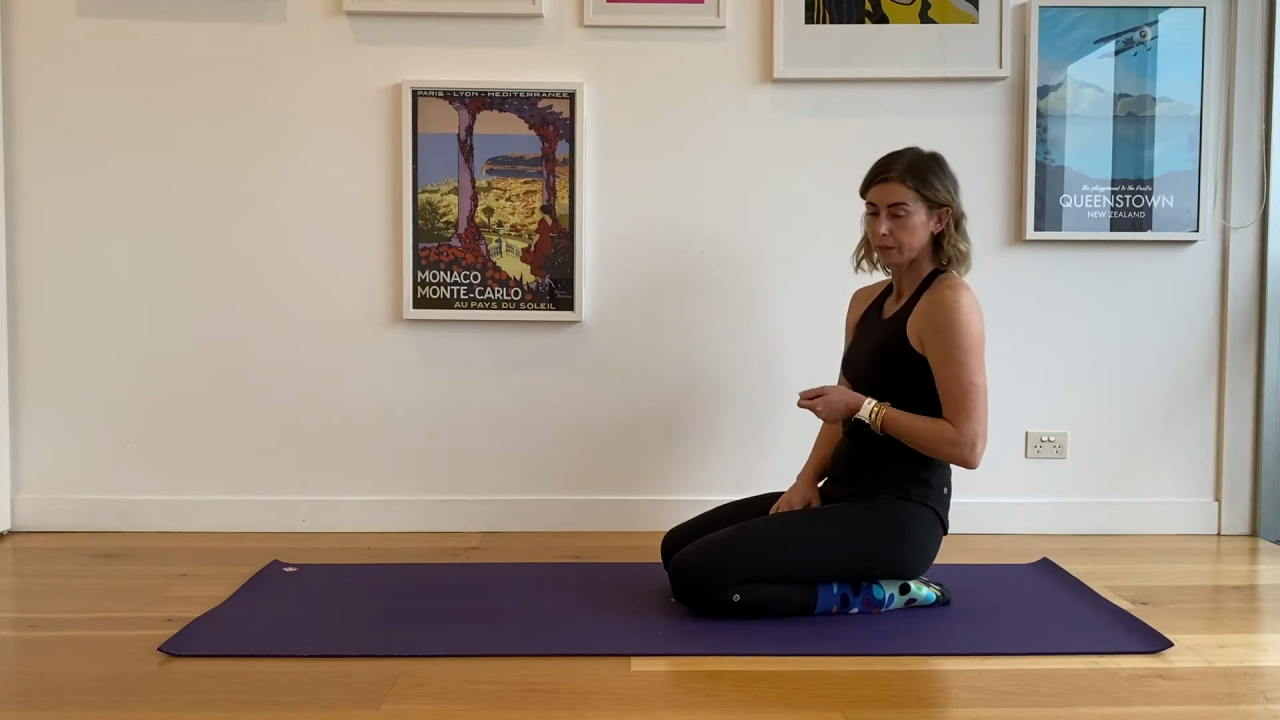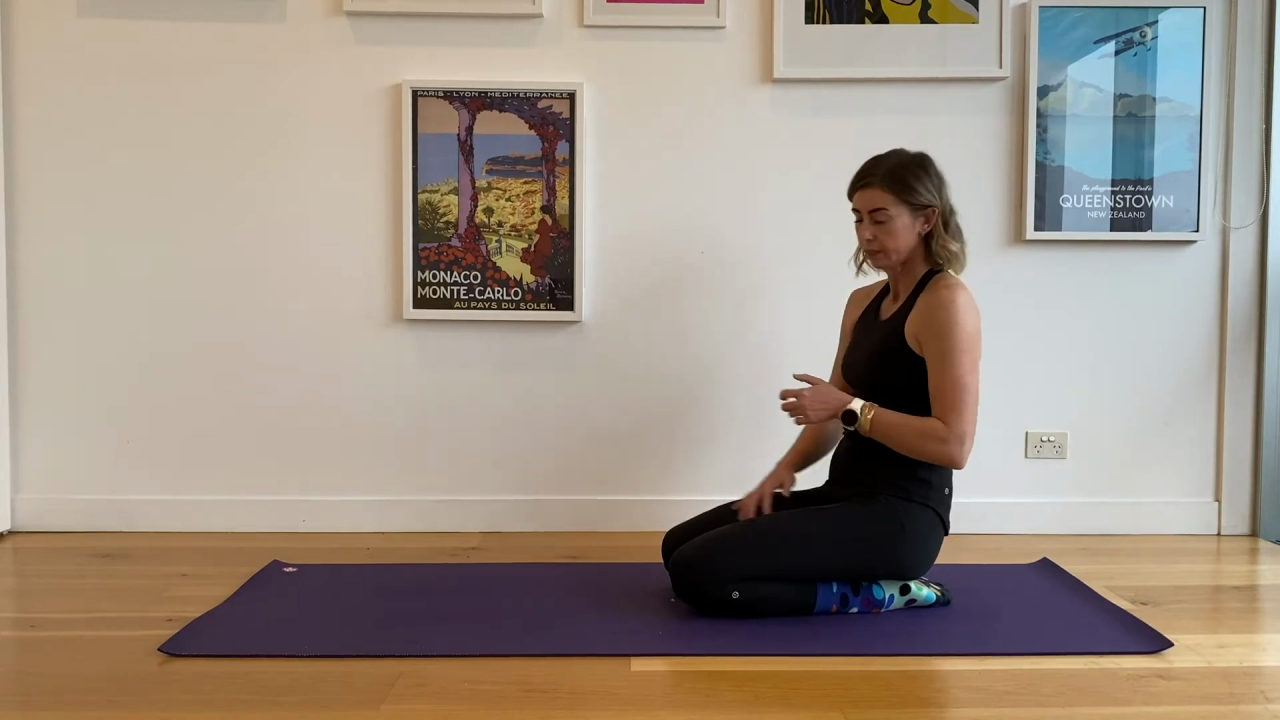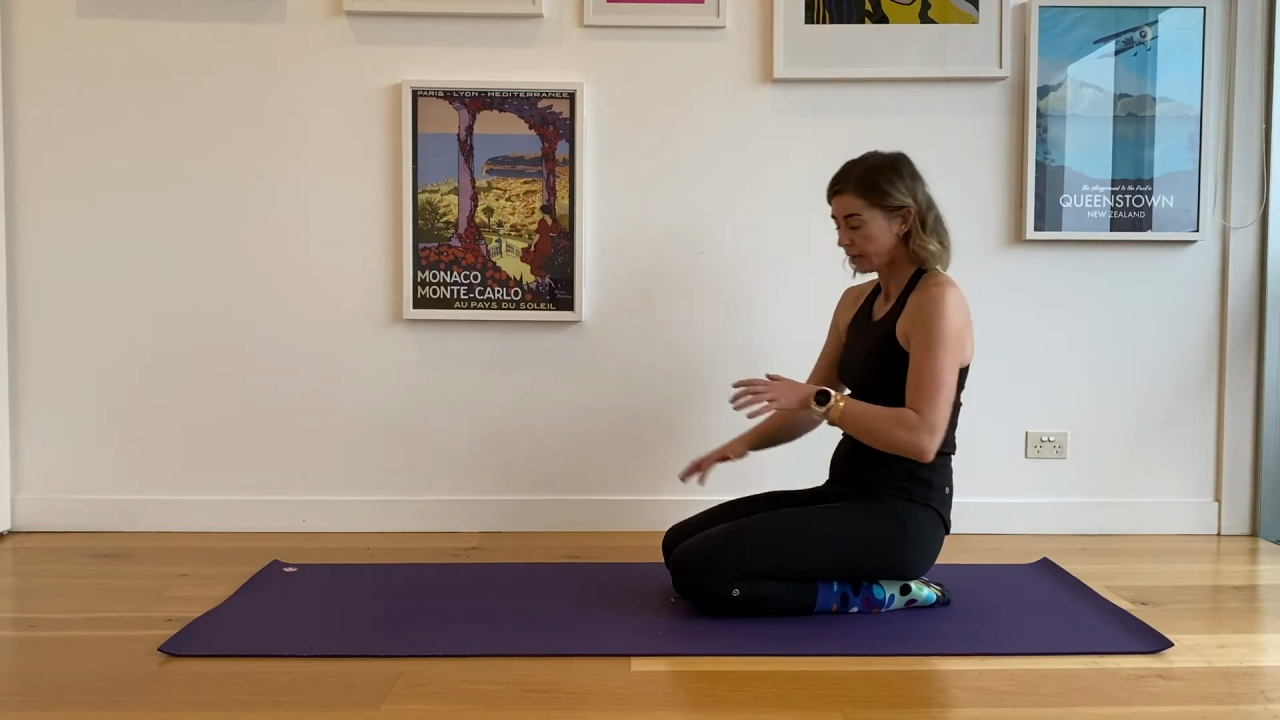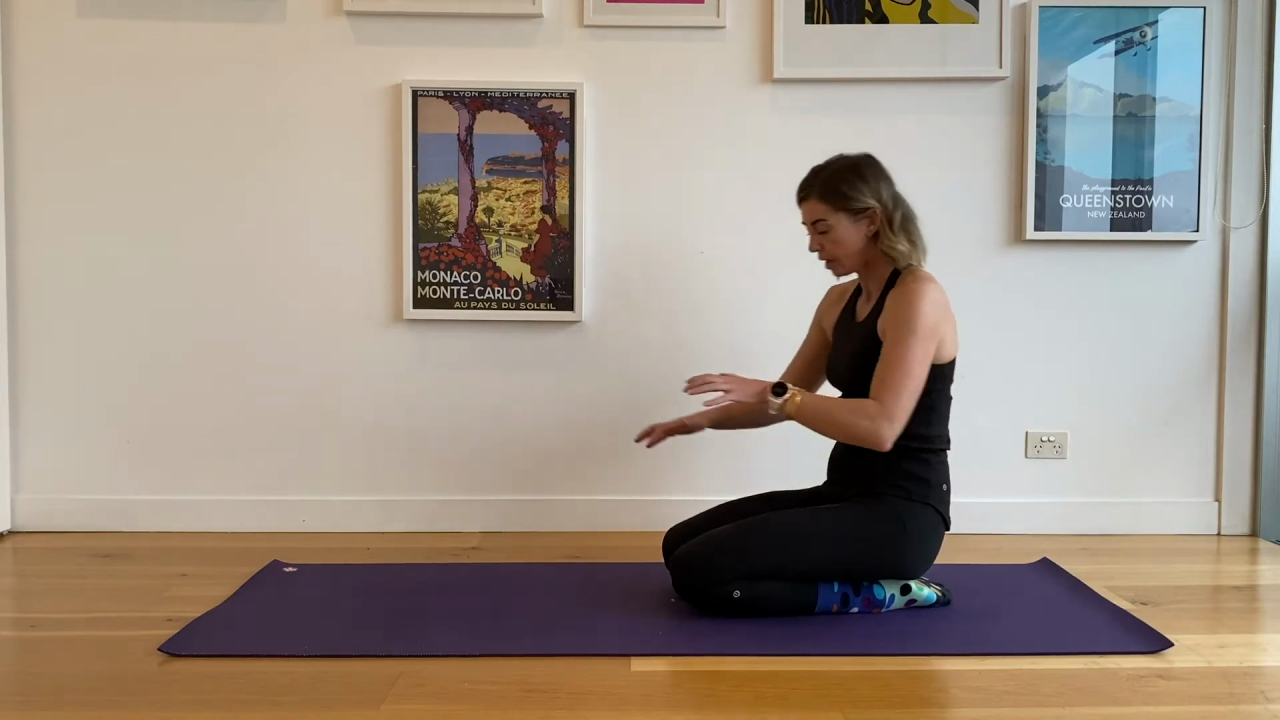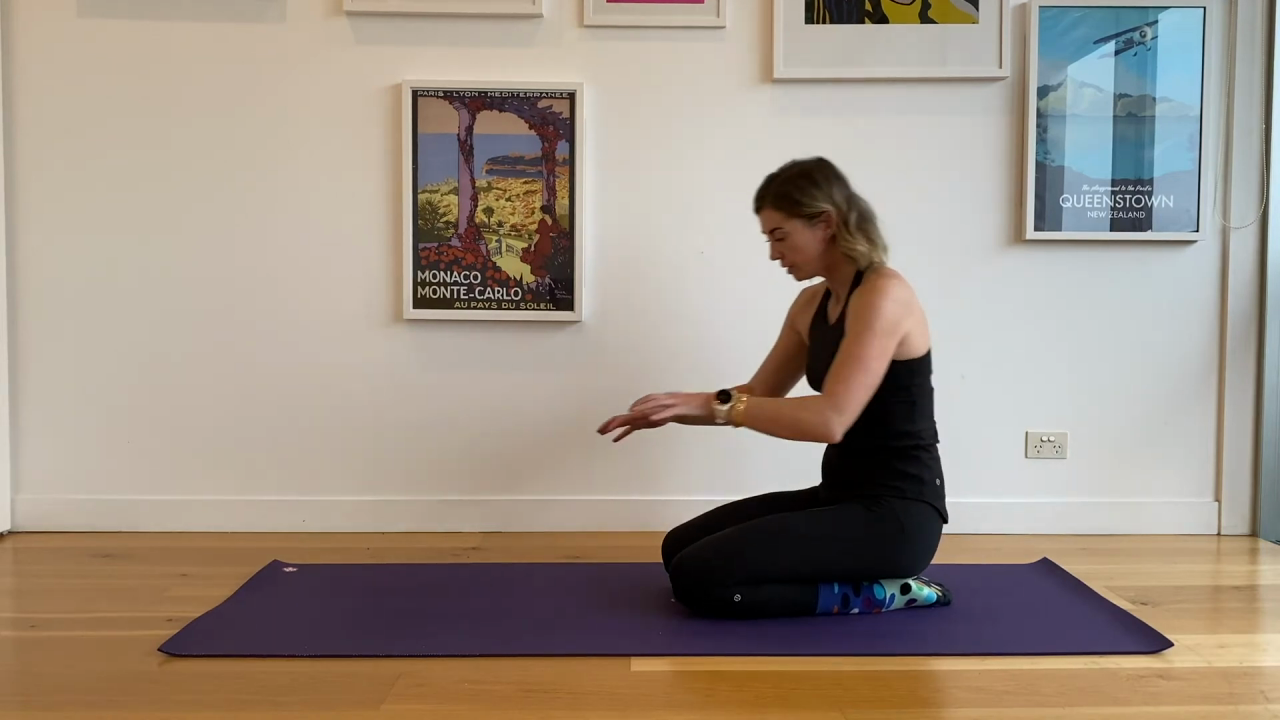
dt=0.1s
person 1, frame 1
left shoulder: (949, 302)
right shoulder: (865, 301)
left elbow: (967, 444)
left wrist: (866, 408)
right wrist: (806, 481)
left hip: (899, 517)
right hip: (844, 496)
left knee: (698, 575)
right knee: (679, 548)
left ankle: (875, 594)
right ankle: (863, 580)
person 1, frame 2
left shoulder: (947, 302)
right shoulder: (864, 302)
left elbow: (952, 446)
left wrist: (851, 409)
right wrist: (786, 467)
left hip: (900, 516)
right hip: (847, 496)
left knee: (700, 573)
right knee: (680, 547)
left ankle: (872, 594)
right ankle: (862, 578)
person 1, frame 3
left shoulder: (937, 300)
right shoulder: (855, 301)
left elbow: (921, 437)
right elbow: (815, 404)
left wrist: (817, 399)
right wrist: (745, 442)
left hip: (901, 516)
right hip: (846, 495)
left knee: (700, 570)
right knee: (680, 544)
left ankle: (872, 594)
right ankle: (861, 578)
person 1, frame 4
left shoulder: (919, 297)
right shoulder: (841, 301)
left elbow: (879, 426)
right elbow: (790, 394)
left wrist: (772, 396)
right wrist: (707, 417)
left hip: (899, 514)
right hip: (847, 496)
left knee: (702, 574)
right knee: (682, 546)
left ankle: (871, 594)
right ankle: (860, 579)
person 1, frame 5
left shoulder: (884, 296)
right shoulder: (811, 303)
left elbow: (829, 421)
right elbow: (759, 395)
left wrist: (715, 403)
right wrist: (672, 410)
left hip: (896, 514)
right hip: (841, 496)
left knee: (700, 578)
right knee: (681, 548)
left ankle: (877, 593)
right ankle: (862, 576)
